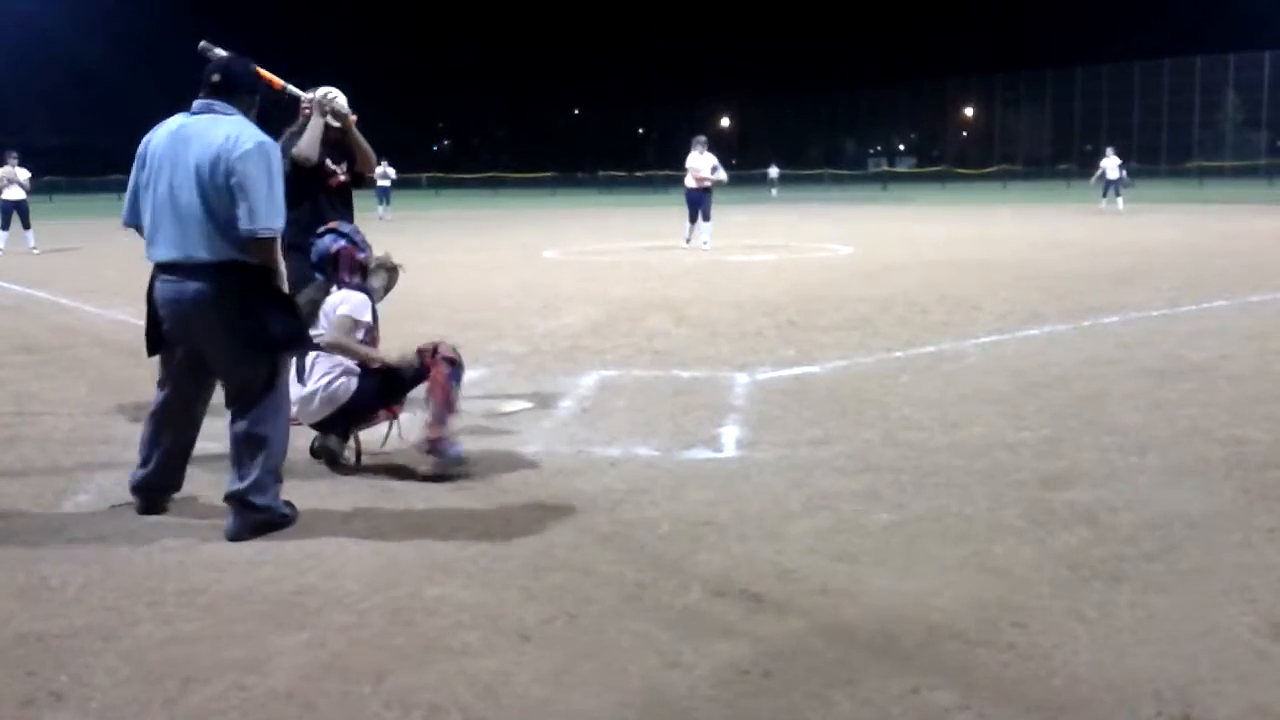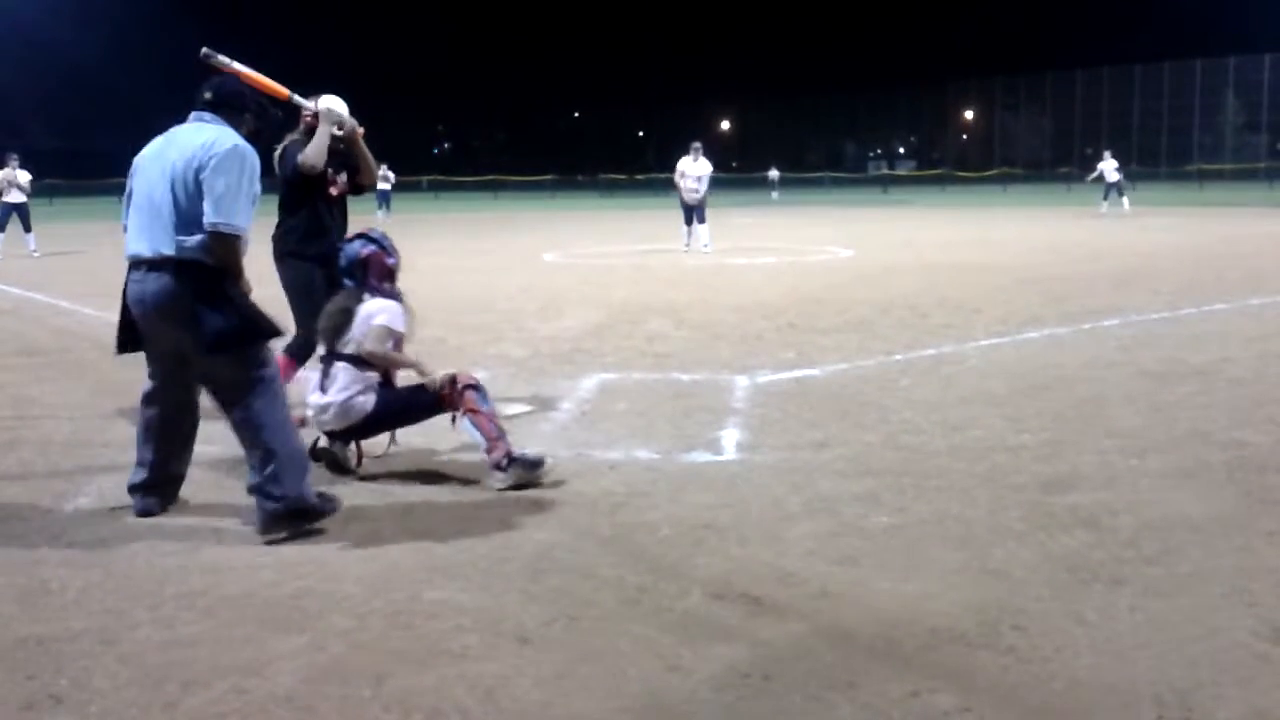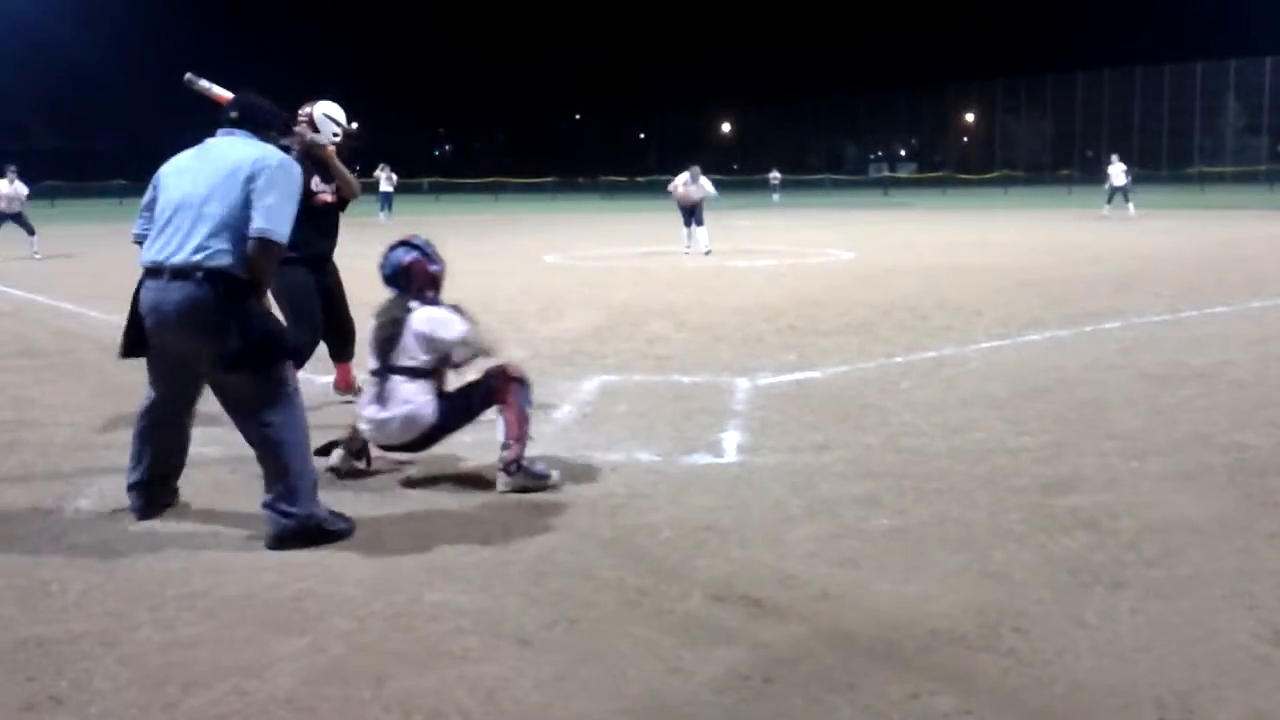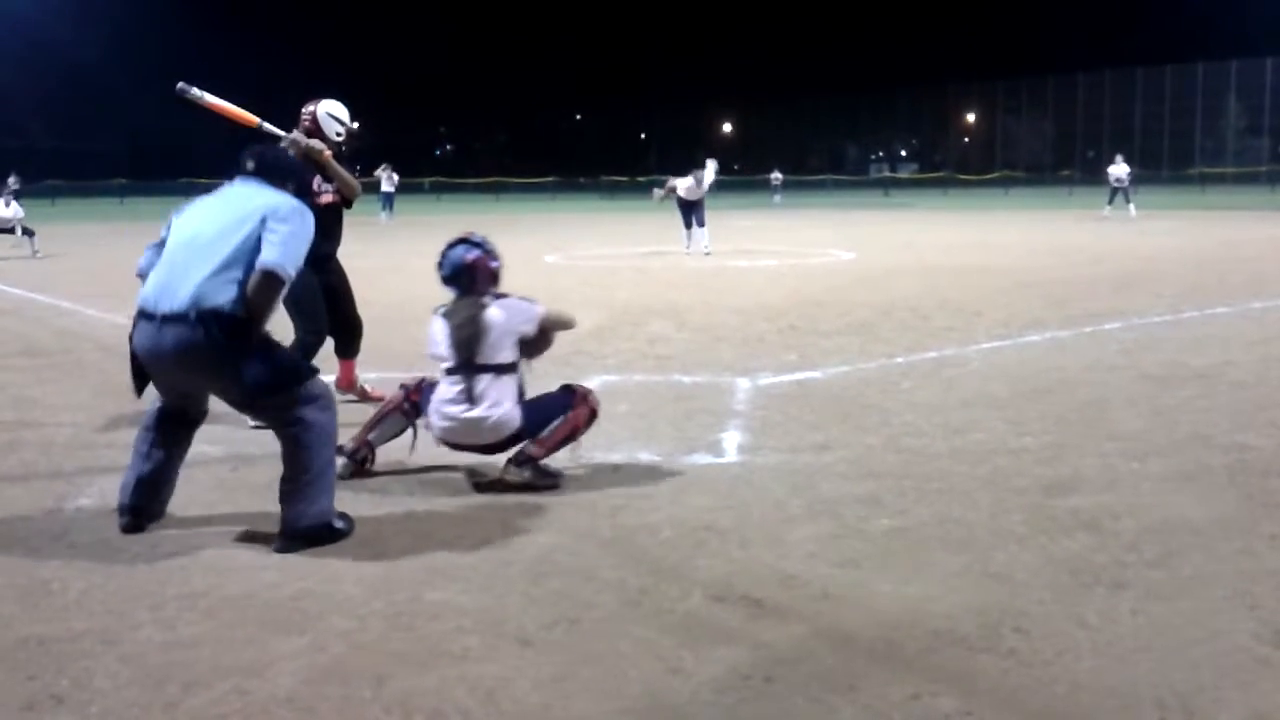
dt=0.3s
person 1, frame 1
left shoulder: (158, 135)
right shoulder: (251, 143)
left elbow: (134, 219)
right elbow: (257, 237)
right wrist: (275, 283)
left hip: (168, 285)
right hip: (226, 288)
left knee: (177, 392)
right knee: (259, 396)
left ankle: (151, 487)
right ankle: (253, 505)
person 1, frame 2
left shoulder: (154, 146)
right shoulder: (232, 148)
left elbow: (131, 224)
right elbow: (223, 234)
right wrist: (237, 281)
left hip: (141, 283)
right hip: (193, 285)
left knee: (166, 391)
right knee: (253, 386)
left ankle: (151, 490)
right ankle: (285, 497)
person 1, frame 3
left shoulder: (179, 160)
right shoulder: (276, 162)
left elbow: (142, 232)
right elbow: (265, 241)
right wrist: (254, 294)
left hip: (154, 293)
right hip: (210, 296)
left knee: (167, 397)
right knee: (271, 402)
left ankle: (149, 494)
right ankle: (298, 518)
person 1, frame 4
left shoulder: (199, 204)
right shoulder: (289, 207)
left elbow: (147, 267)
right elbow: (270, 275)
right wrist: (249, 331)
left hip: (149, 332)
right hip: (206, 332)
left knee: (178, 408)
right knee: (309, 405)
left ankle: (137, 507)
right ankle: (308, 521)
person 2, frame 1
left shoulder: (340, 146)
right shoulder: (294, 141)
left elbow: (369, 166)
right elbow: (306, 157)
left wrist: (347, 125)
right wrist: (317, 114)
right hip: (306, 245)
person 2, frame 2
left shoulder: (339, 154)
right shoulder: (294, 149)
left elbow: (369, 179)
right elbow: (312, 164)
left wrist: (355, 139)
right wrist: (326, 125)
left hip: (332, 253)
right hip: (298, 254)
right knee: (311, 333)
person 2, frame 3
left shoulder: (328, 162)
right shoulder: (291, 160)
left elbow: (352, 192)
left wrist: (329, 156)
right wrist: (293, 145)
left hip: (321, 260)
right hip: (289, 261)
left knee: (342, 326)
right knee: (307, 334)
left ankle: (345, 382)
person 2, frame 4
left shoulder: (332, 160)
left elbow: (353, 192)
left wrist: (325, 158)
right wrist: (292, 153)
left hip: (325, 260)
left knee: (349, 325)
right knee: (312, 334)
left ankle: (348, 382)
person 3, frame 1
right shoulder: (354, 297)
right elbow: (333, 340)
right wrist: (386, 358)
left hip: (311, 409)
right hip: (338, 396)
left knee: (390, 398)
right knee: (444, 355)
left ankle: (333, 438)
right ankle: (436, 440)
person 3, frame 2
left shoulder: (340, 304)
right shoulder: (386, 306)
right elbow: (371, 350)
right wrist: (417, 365)
left hip: (323, 415)
right hip: (354, 413)
right knee: (460, 385)
left ankle: (338, 441)
right ankle: (504, 462)
person 3, frame 3
left shoulder: (383, 316)
right shoulder: (436, 315)
right elbow: (483, 350)
right wrist: (470, 329)
left hip: (380, 430)
right hip: (419, 427)
right knee: (508, 376)
left ankle: (350, 448)
right ankle: (512, 466)
person 3, frame 4
left shoulder: (441, 318)
right shoulder: (508, 308)
right elbow: (567, 322)
right wrist: (538, 324)
left hip: (445, 429)
right hip: (499, 430)
left knee: (415, 390)
right knee: (584, 399)
left ankle: (355, 452)
right ankle: (523, 464)
